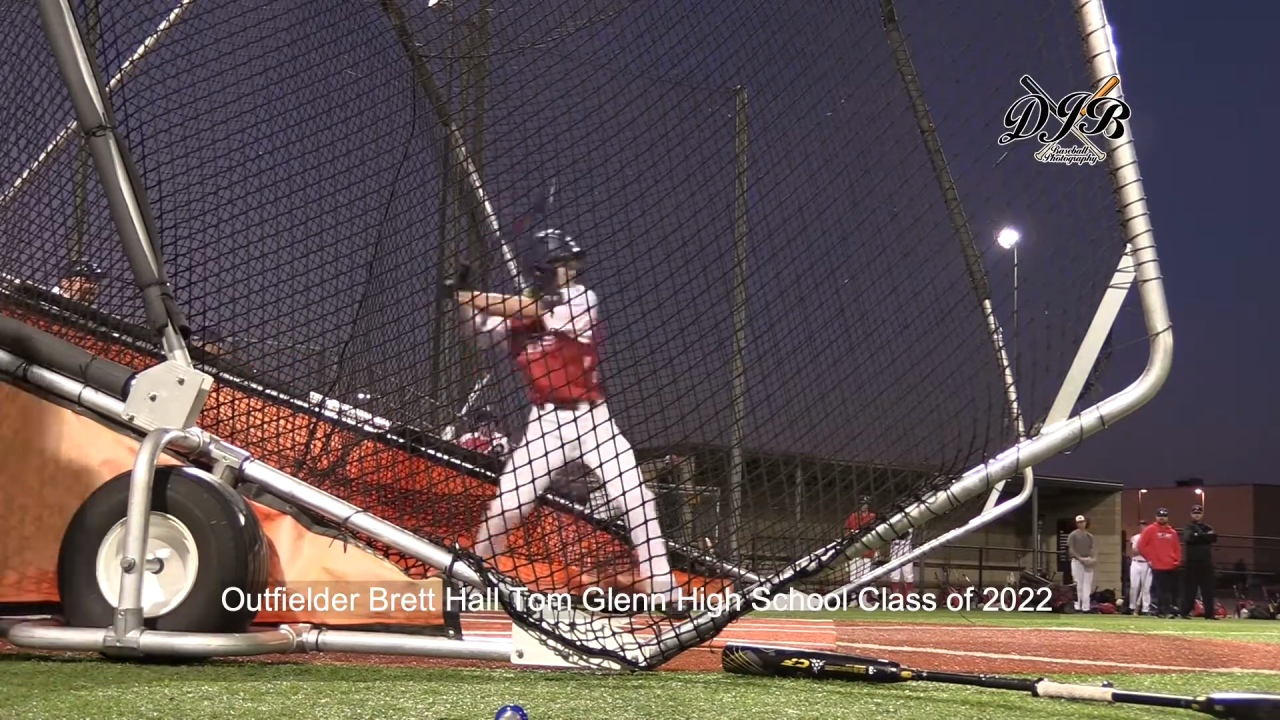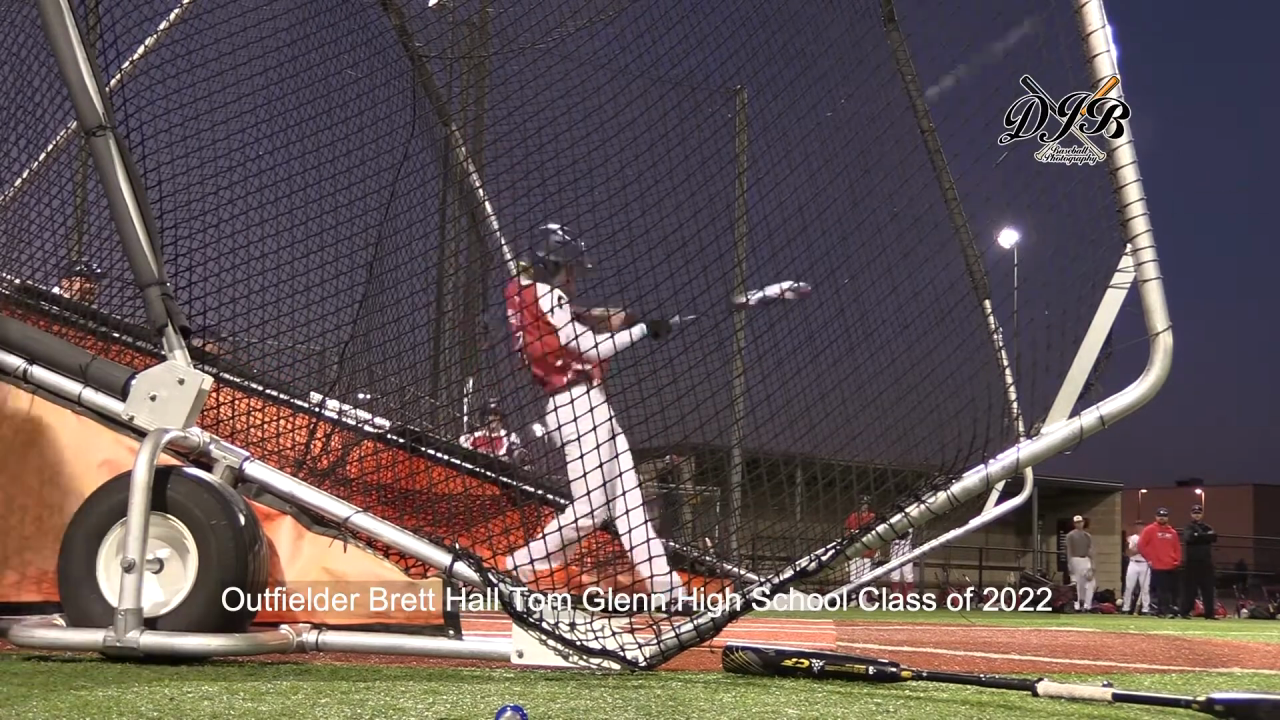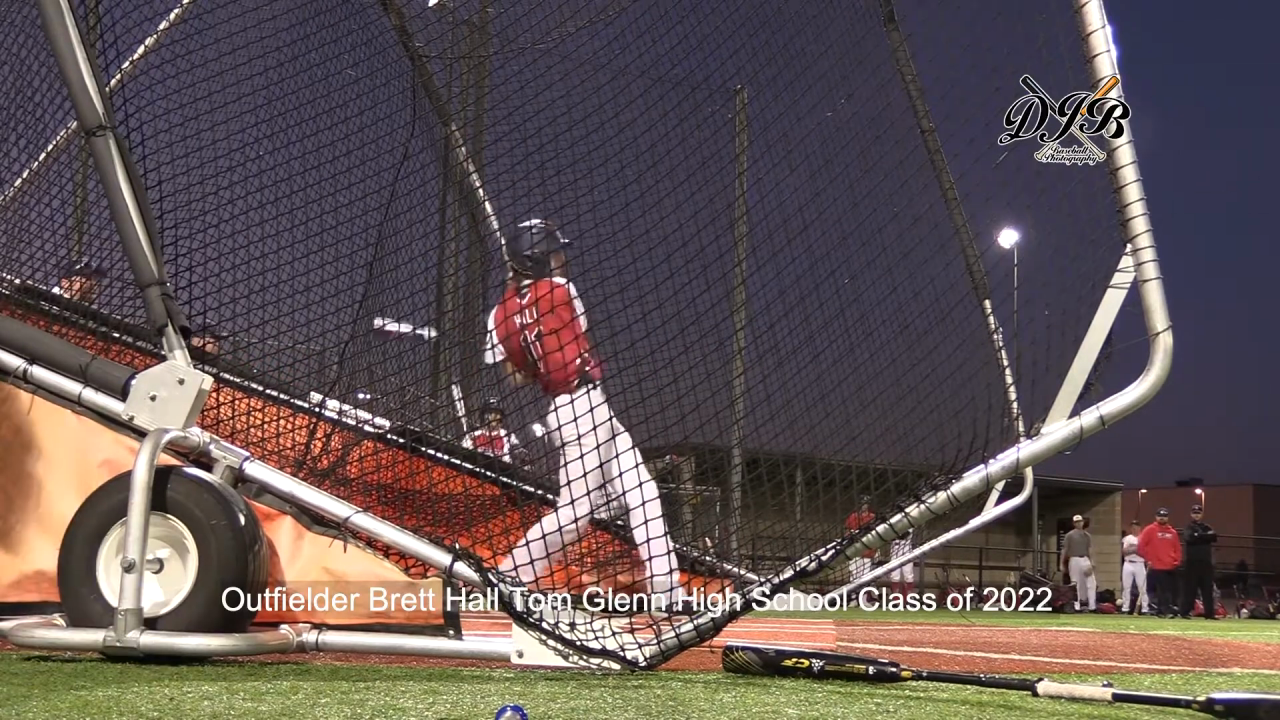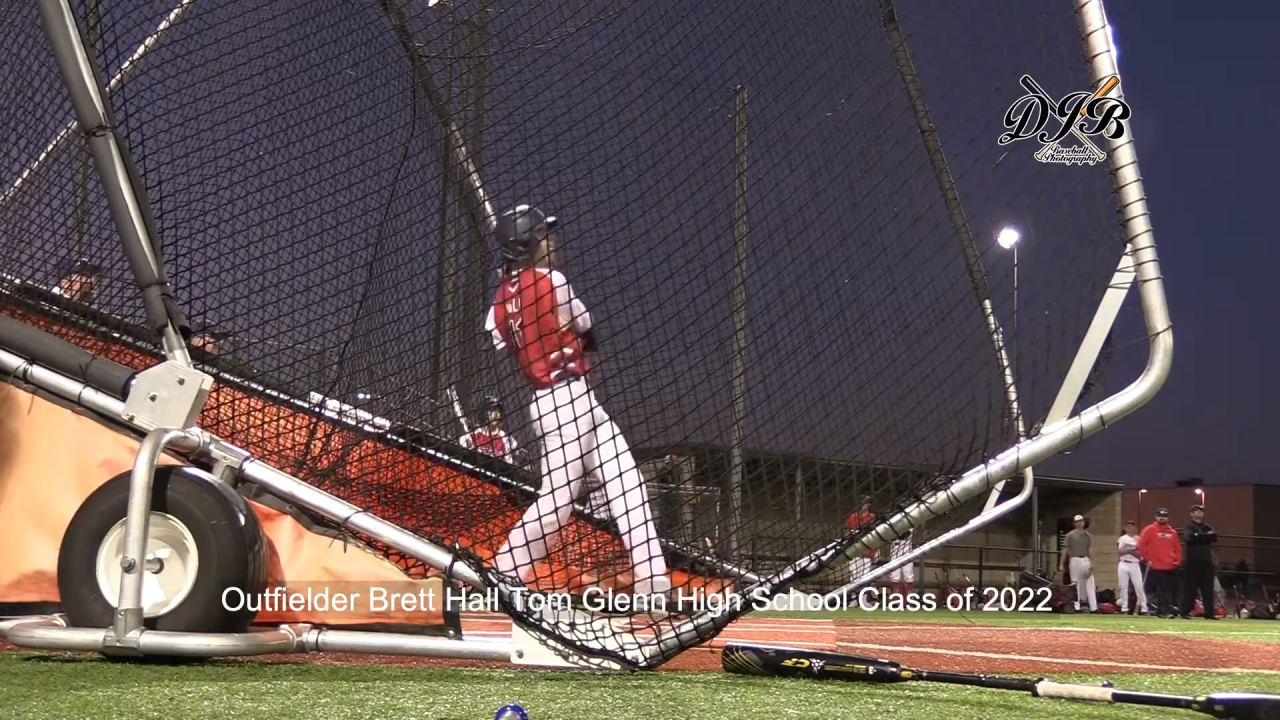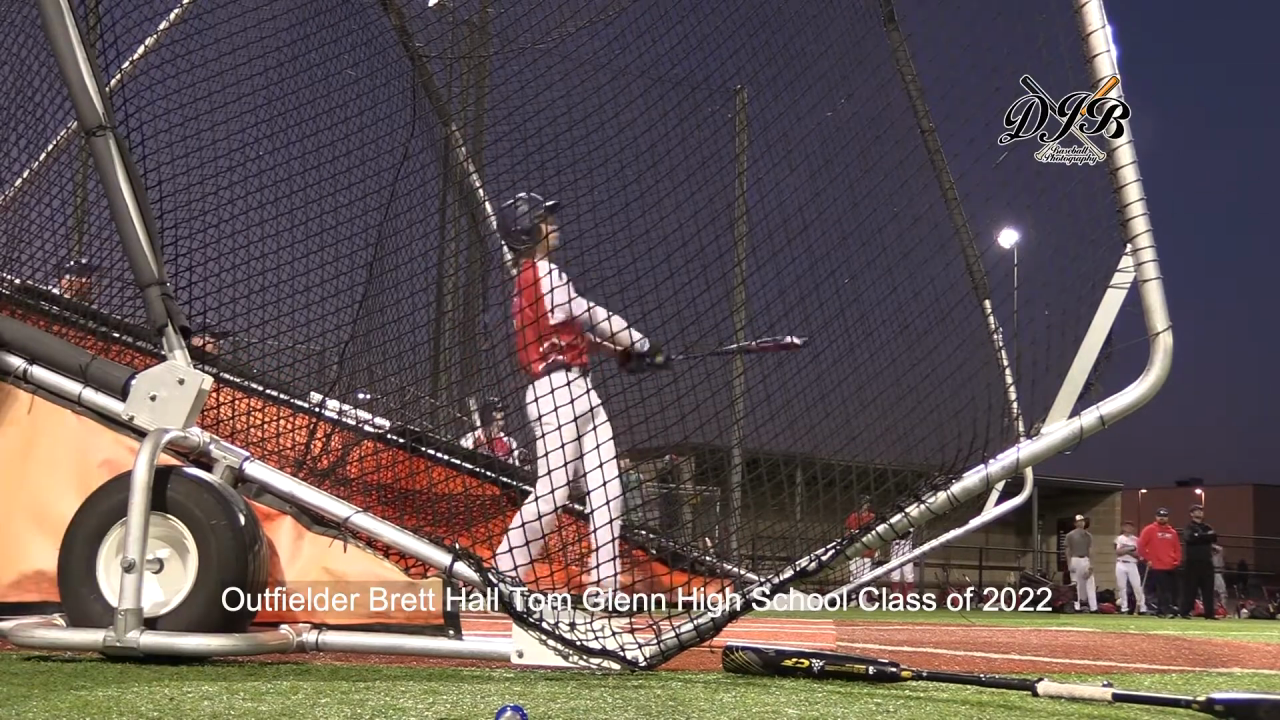
dt=0.2s
person 1, frame 1
left shoulder: (581, 298)
right shoulder: (518, 308)
left elbow: (528, 309)
right elbow: (484, 335)
left wrist: (470, 297)
right wrist: (466, 297)
left hip: (590, 417)
right hip: (547, 420)
left knee: (633, 495)
right knee: (509, 503)
left ankle: (661, 586)
person 1, frame 2
left shoulder: (520, 291)
right shoulder: (545, 296)
right elbow: (592, 349)
left wrist: (613, 320)
right wrist: (645, 329)
left hip: (593, 408)
right hip: (577, 407)
left knee: (629, 497)
right knee: (588, 511)
left ankle: (664, 586)
right ankle: (515, 570)
person 1, frame 3
left shoulder: (501, 311)
right shoulder: (560, 289)
left elbow: (516, 375)
left hip: (590, 406)
right hip: (583, 406)
left knee: (641, 490)
right knee: (576, 509)
left ankle: (665, 589)
right ankle: (510, 578)
person 1, frame 4
left shoulder: (500, 303)
right shoulder: (551, 281)
left elbow: (517, 351)
right elbow: (582, 323)
right wrist: (583, 338)
left hip: (579, 398)
right hip: (563, 401)
left knee: (629, 485)
right knee: (557, 500)
left ankle: (654, 584)
right ankle: (502, 576)
person 1, frame 5
left shoulder: (534, 275)
right shoulder: (544, 273)
right elbow: (590, 316)
left wrist: (621, 350)
right wrist: (643, 346)
left hip: (580, 387)
right hip: (556, 391)
left knee: (607, 488)
right knee: (552, 493)
left ankle: (604, 584)
right ankle: (503, 574)
